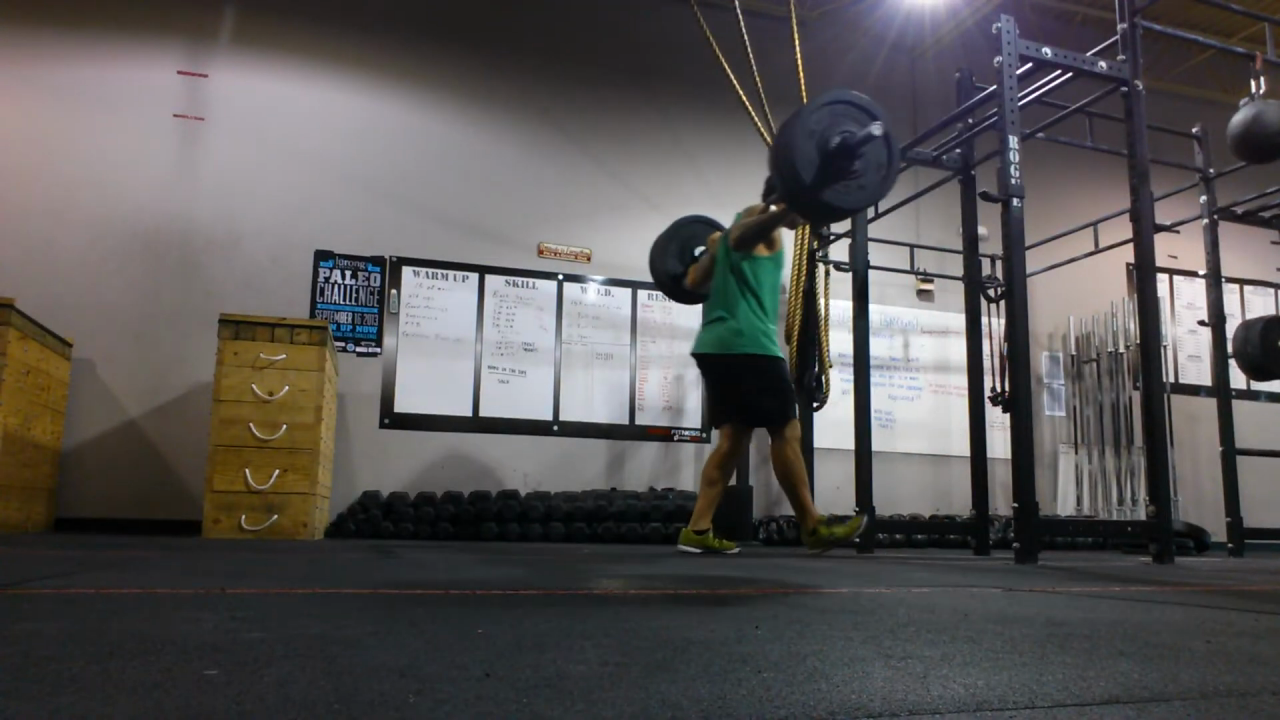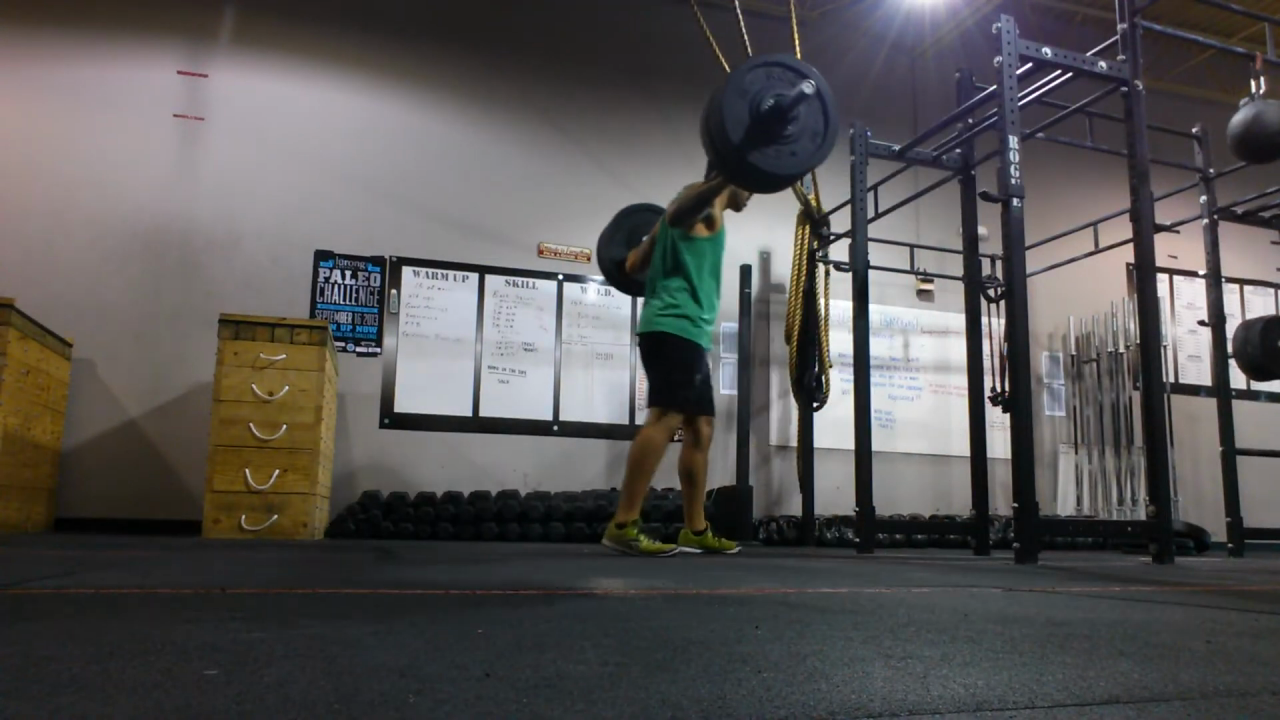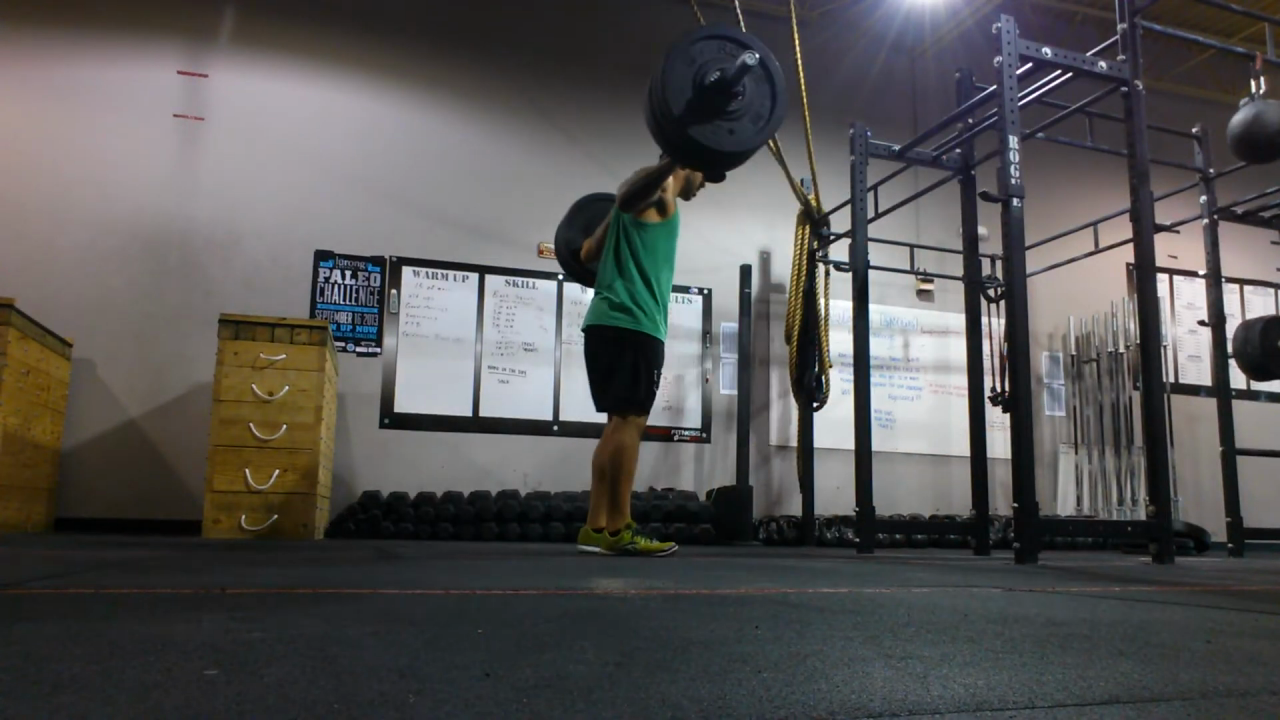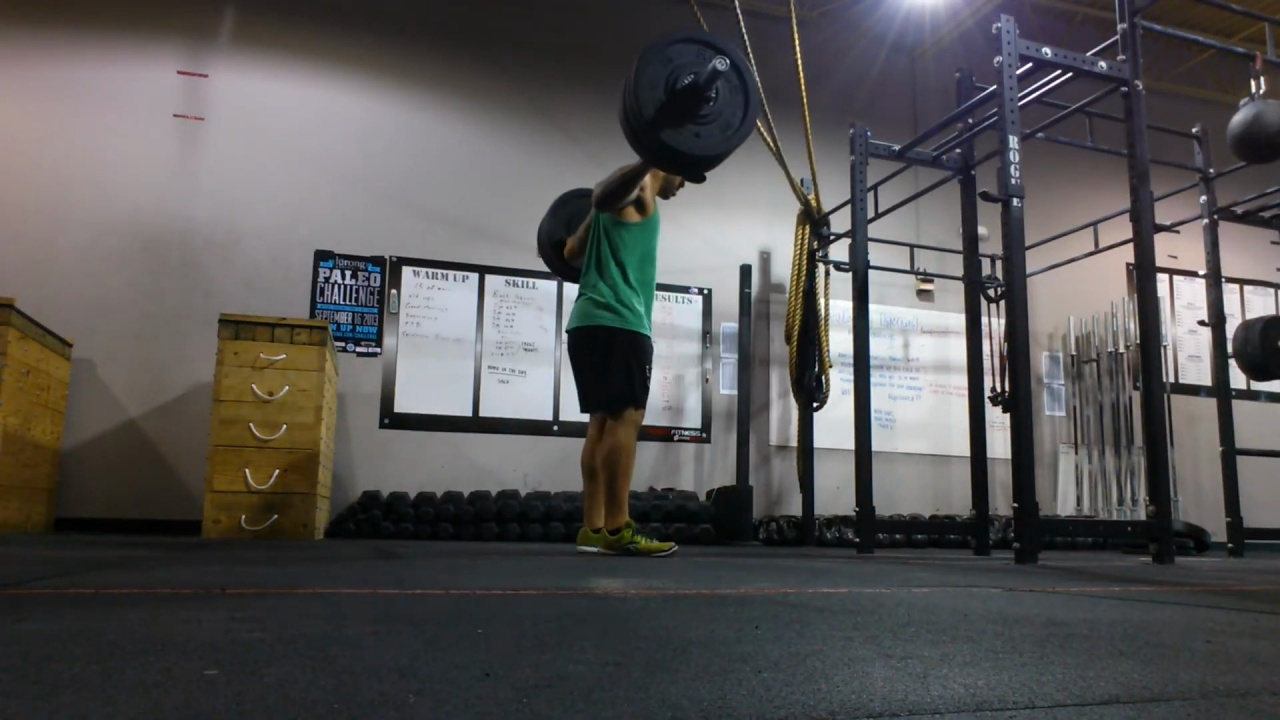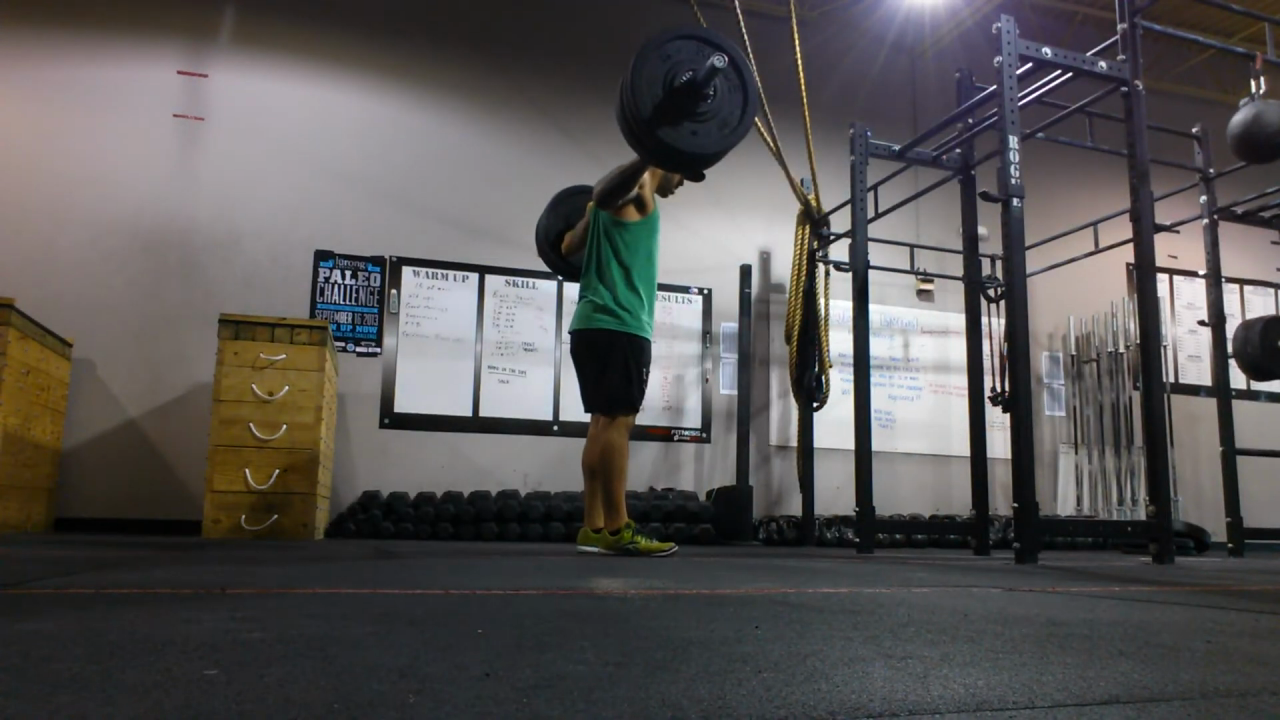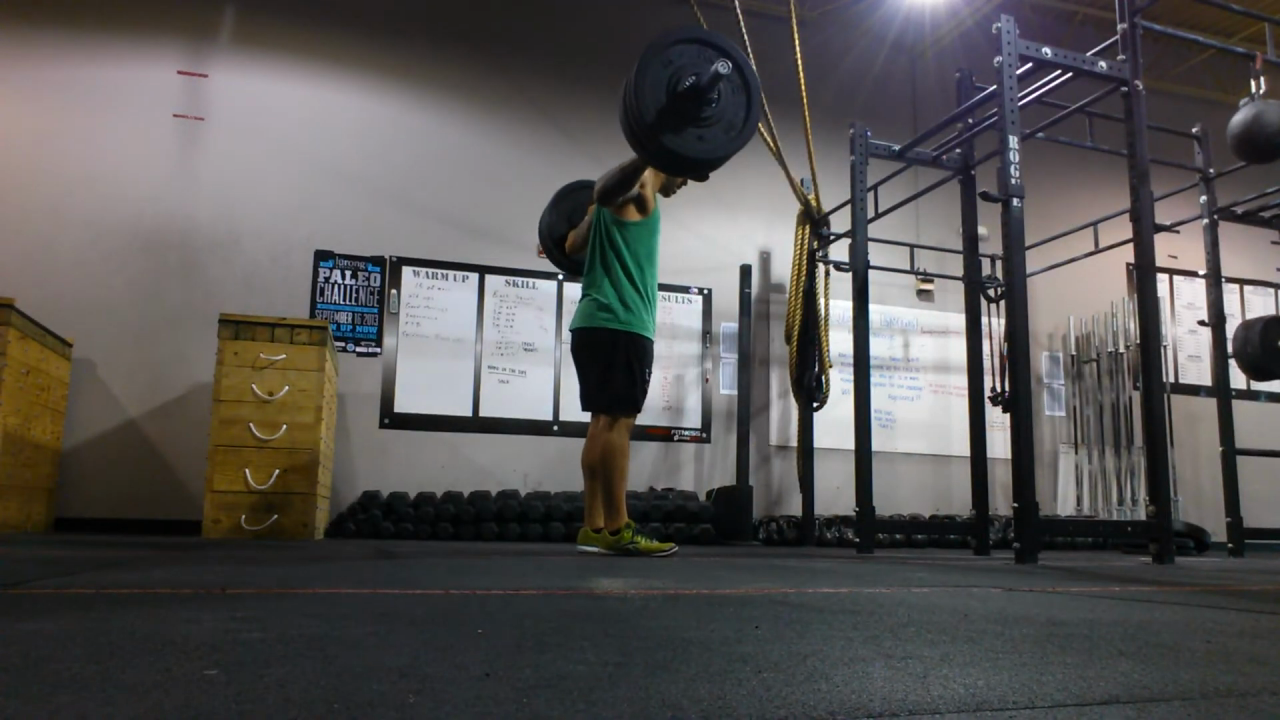
dt=0.5s
person 1, frame 1
left shoulder: (737, 229)
right shoulder: (761, 215)
left elbow: (693, 281)
right elbow: (746, 232)
left wrist: (712, 249)
right wrist: (794, 207)
left hip: (716, 345)
right hip: (747, 344)
left knee: (732, 440)
right knee: (785, 433)
left ankle: (697, 530)
right ankle: (813, 527)
person 1, frame 2
left shoulder: (695, 211)
right shoulder: (706, 202)
left elbow: (634, 264)
right elbow: (677, 212)
left wrist: (653, 237)
right wrist: (723, 180)
left hip: (672, 329)
right hip: (678, 328)
left knee: (700, 430)
right knee: (664, 420)
left ankle: (697, 530)
right ankle: (623, 525)
person 1, frame 3
left shoulder: (645, 200)
right shoulder: (658, 188)
left elbow: (589, 252)
right elbow: (627, 194)
left wrist: (606, 226)
right wrist: (675, 159)
left hip: (611, 322)
right hip: (632, 322)
left knee: (622, 424)
right knee: (629, 421)
left ankle: (597, 527)
right ankle: (618, 530)
person 1, frame 4
left shoulder: (624, 196)
right shoulder: (639, 185)
left elbow: (572, 251)
right elbow: (603, 194)
left wrist: (589, 224)
right wrist: (651, 159)
left hip: (593, 322)
right hip: (616, 322)
left knee: (604, 421)
right knee: (625, 418)
left ankle: (594, 528)
right ankle: (618, 529)
person 1, frame 5
left shoulder: (621, 194)
right shoulder: (638, 186)
left elbow: (569, 247)
right elbow: (603, 193)
left wrist: (586, 217)
left hip: (597, 324)
right hip: (618, 325)
left knee: (604, 423)
right knee: (617, 422)
left ankle: (595, 528)
right ankle: (617, 530)
person 1, frame 6
left shoulder: (625, 192)
right shoulder: (640, 183)
left elbow: (573, 245)
right elbow: (604, 190)
left wrist: (591, 217)
left hip: (598, 321)
right hip: (619, 324)
left knee: (604, 422)
right knee: (617, 422)
left ankle: (595, 528)
right ankle: (618, 531)
